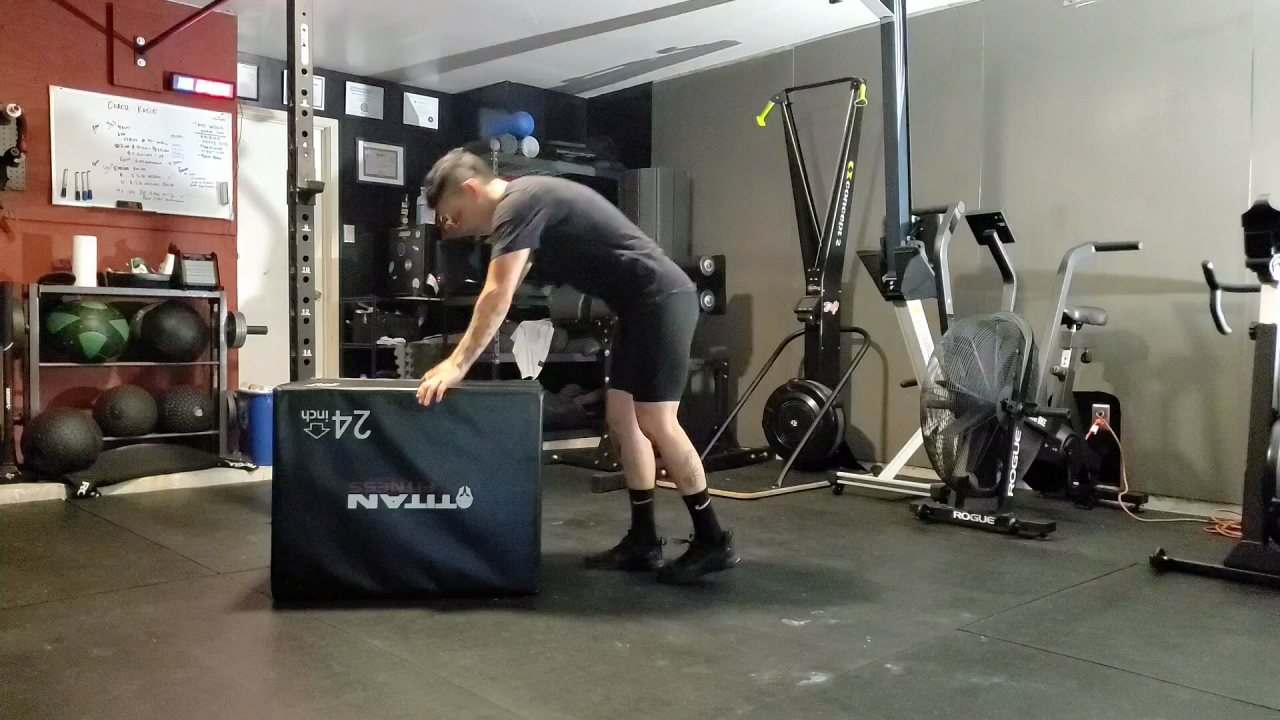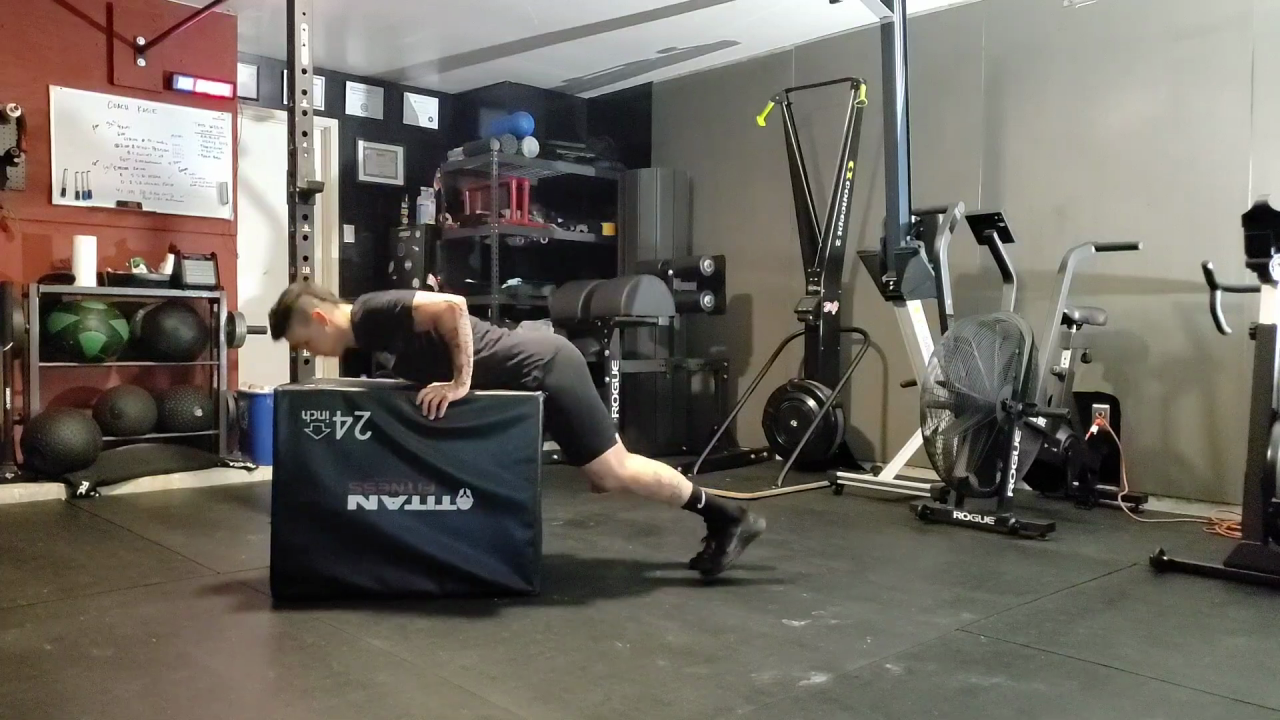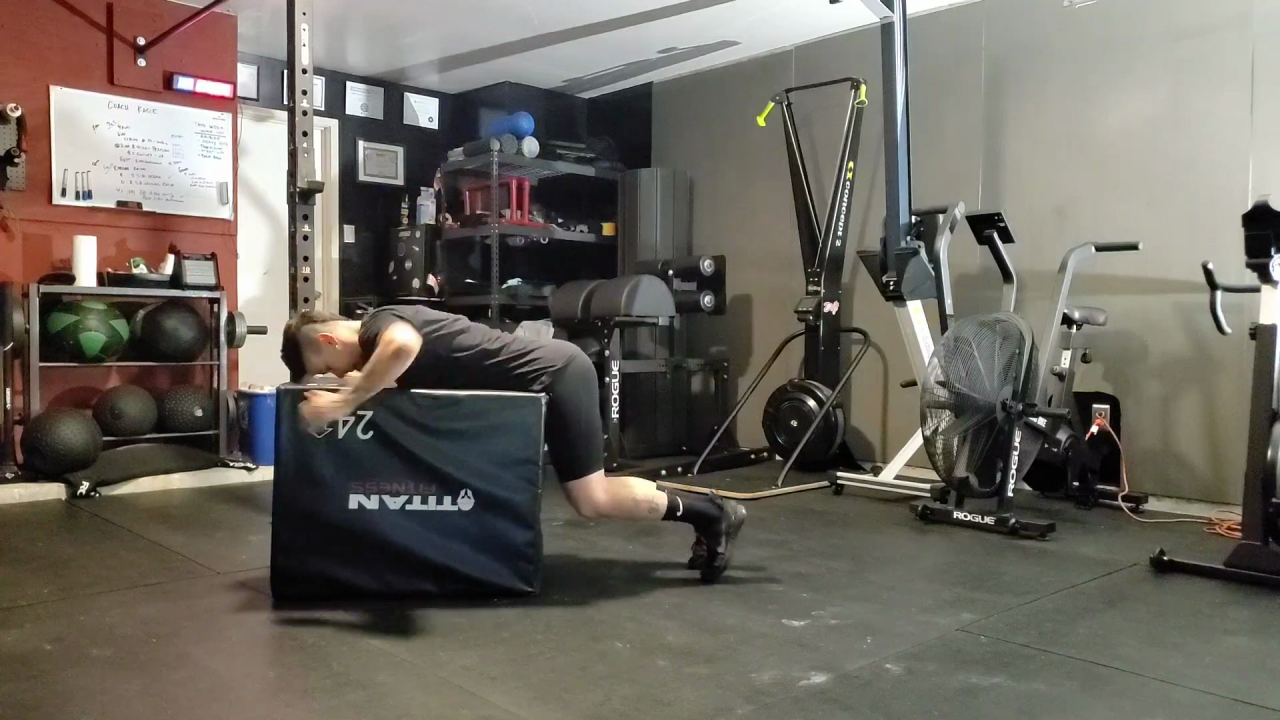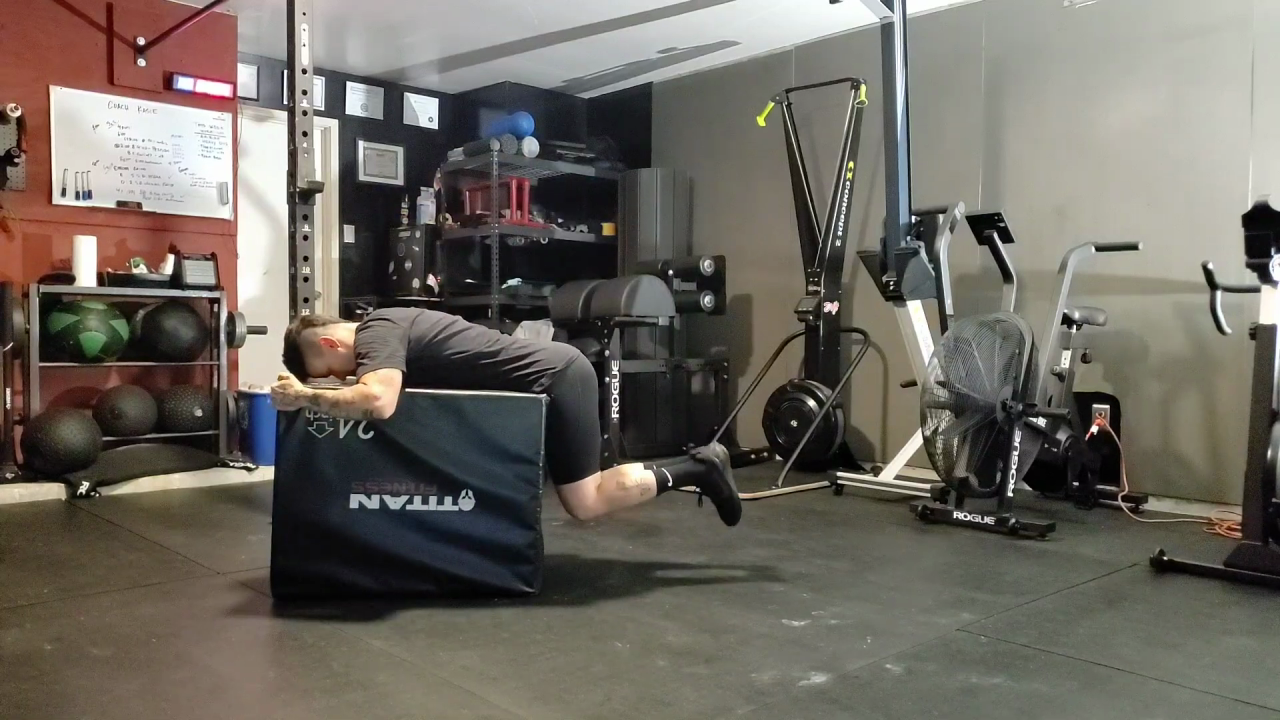
dt=1s
person 1, frame 1
left shoulder: (519, 203)
right shoulder: (521, 203)
left elbow: (499, 295)
right elbow: (502, 293)
left wrist: (458, 364)
left hip: (662, 298)
right hip: (641, 304)
left knee: (657, 423)
right knee: (623, 418)
left ankle: (714, 541)
right ankle: (642, 541)
person 1, frame 2
left shoulder: (371, 314)
right shoulder: (375, 334)
left elbow: (452, 309)
left wrist: (460, 384)
right wrist: (451, 383)
left hip: (545, 369)
right hip: (540, 369)
left knee: (611, 471)
right knee: (607, 470)
left ankle: (731, 519)
right ankle: (723, 522)
person 1, frame 3
left shoulder: (377, 324)
right shoulder: (383, 334)
left elbow: (406, 345)
left wrist: (344, 398)
right wrist: (356, 386)
left hip: (556, 377)
right hip: (555, 372)
left knee: (590, 499)
right knee: (592, 490)
left ankle: (713, 514)
right ankle: (706, 513)
person 1, frame 4
left shoulder: (375, 332)
right shoulder: (387, 328)
left elbow: (379, 402)
right elbow: (385, 389)
left wrist: (304, 397)
right wrist: (317, 392)
left hip: (555, 379)
right hip: (553, 374)
left knee: (584, 503)
right knee: (584, 490)
left ankle: (696, 469)
right ankle: (694, 467)
